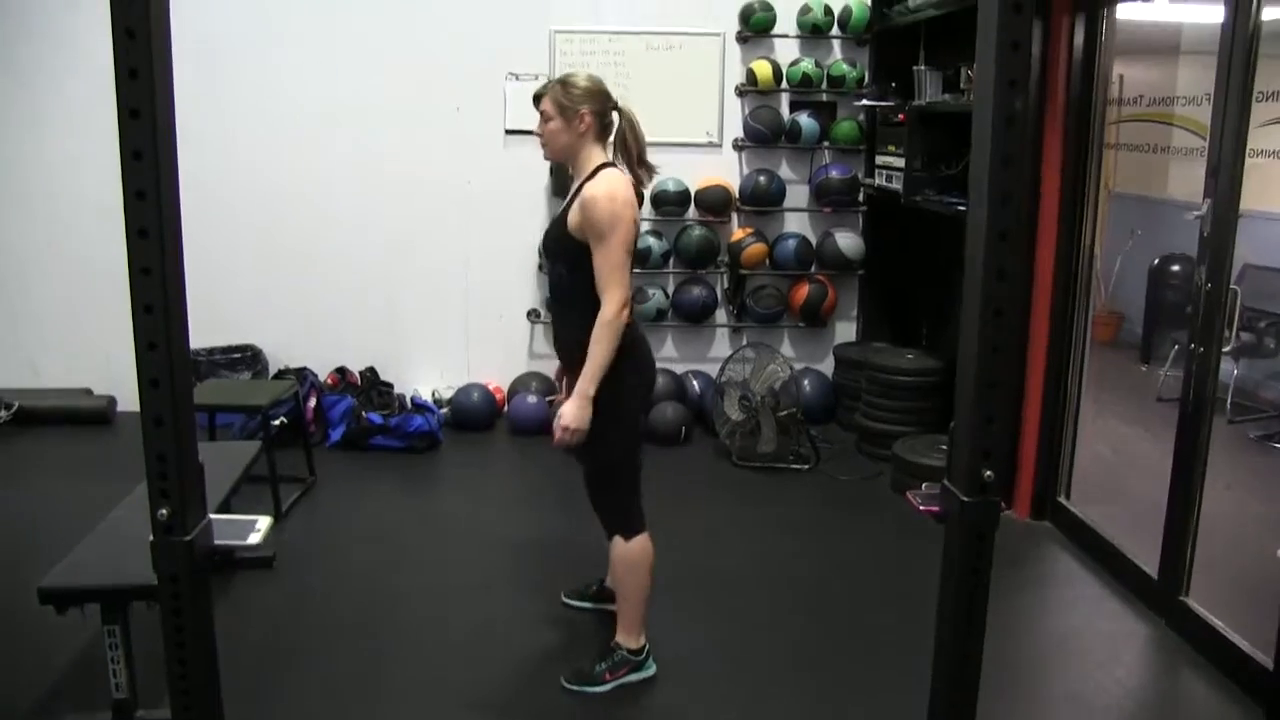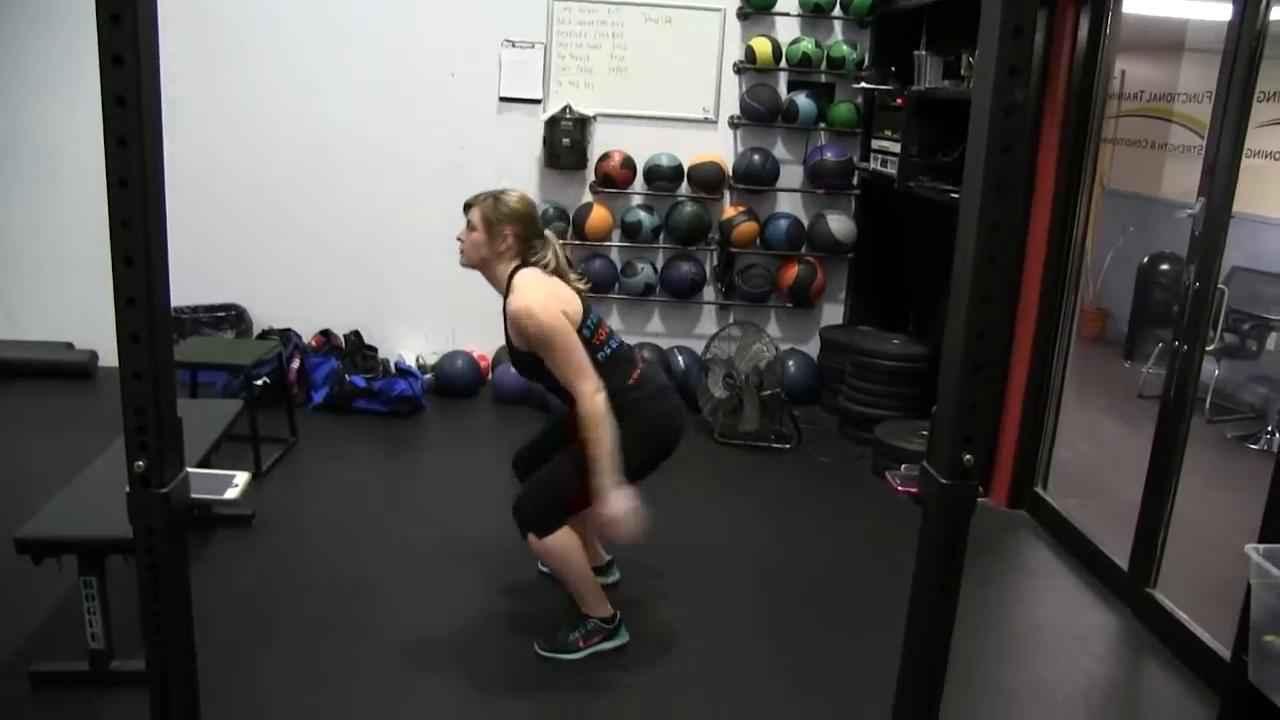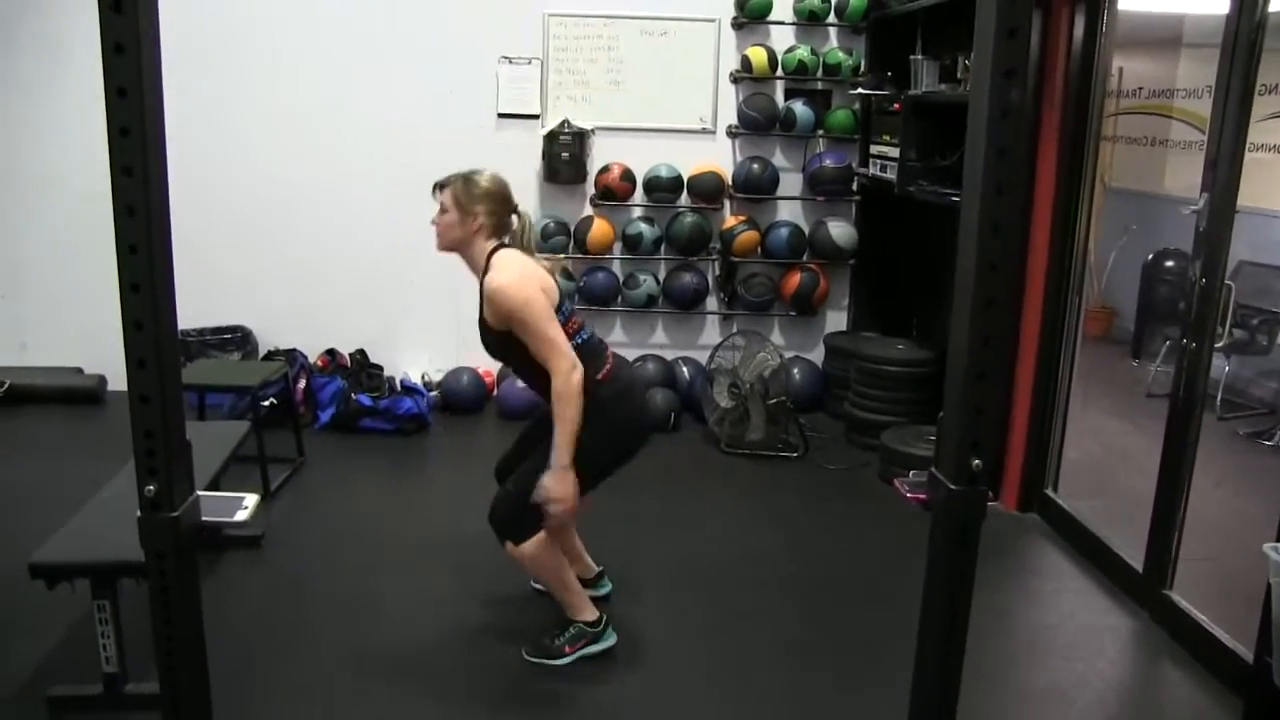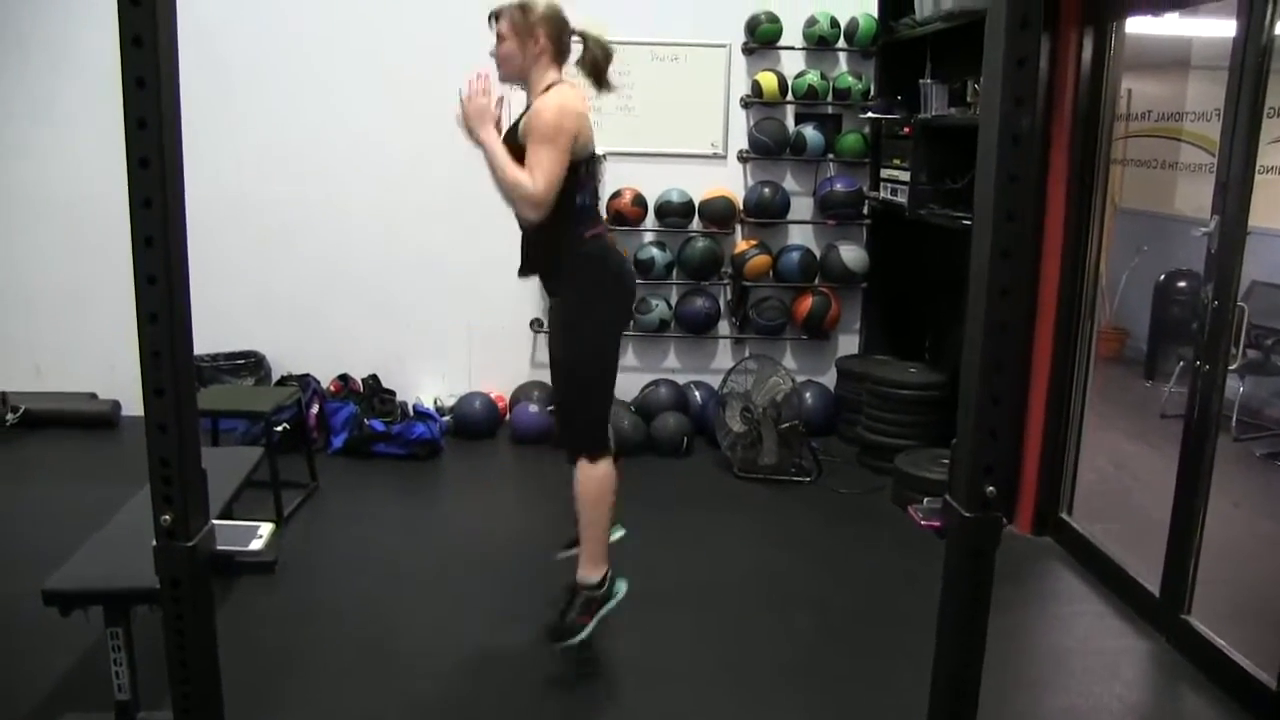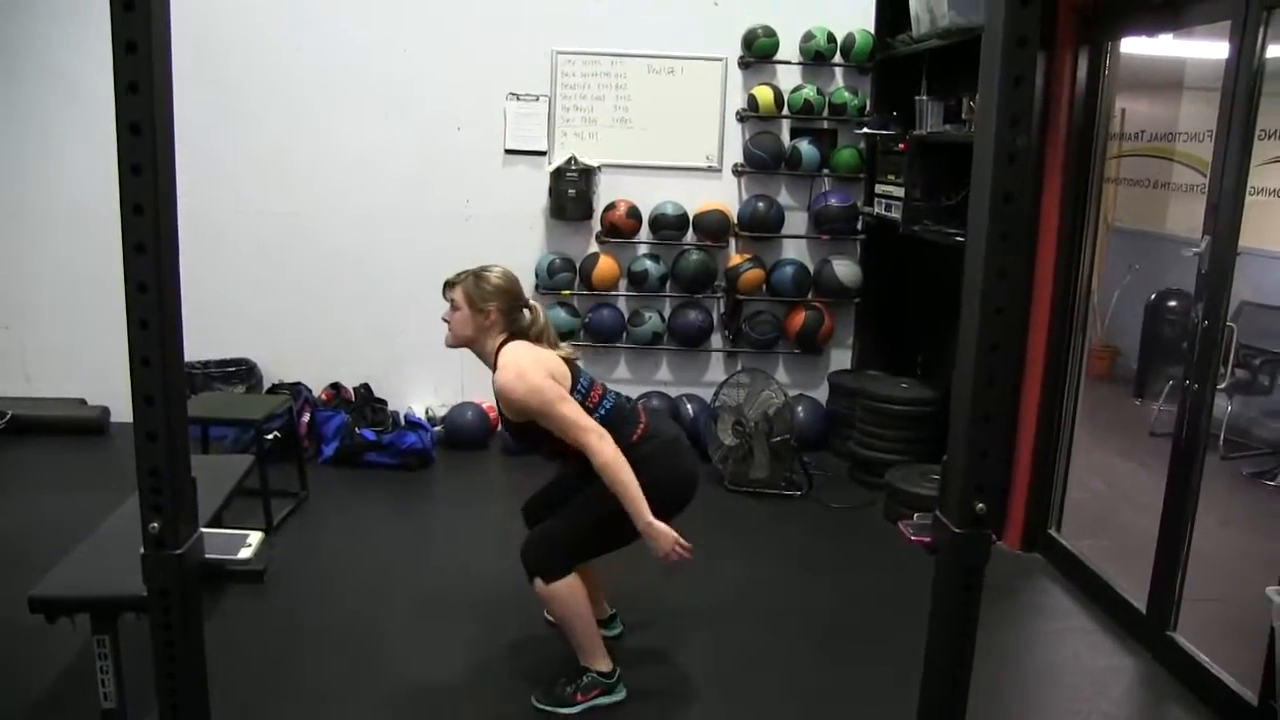
dt=1s
person 1, frame 1
left shoulder: (606, 192)
right shoulder: (591, 184)
left elbow: (615, 305)
left wrist: (582, 396)
right wrist: (573, 372)
left hip: (610, 370)
right hip: (592, 362)
left knee: (619, 504)
right knee: (603, 490)
left ankle: (631, 651)
right ankle: (618, 586)
person 1, frame 2
left shoulder: (528, 303)
right shoulder: (529, 282)
left elbow: (589, 394)
left wrist: (613, 488)
left hip: (643, 419)
right hip: (635, 403)
left knee: (536, 508)
right knee: (531, 466)
left ankle: (602, 623)
right ankle: (594, 563)
person 1, frame 3
left shoulder: (503, 281)
right shoulder: (501, 265)
left elbow: (566, 369)
left wrist: (562, 467)
left hip: (612, 409)
right hip: (599, 396)
left knee: (511, 513)
right knee: (513, 477)
left ankle: (589, 625)
right ankle: (586, 574)
person 1, frame 4
left shoulder: (555, 105)
right shoulder: (549, 101)
left elbow: (534, 204)
right elbow: (534, 196)
left wrist: (486, 138)
right wrist: (492, 137)
left hip: (586, 281)
right hip: (581, 276)
left knee: (581, 428)
right knee: (586, 414)
left ankle: (594, 580)
right ankle: (598, 521)
person 1, frame 5
left shoulder: (512, 375)
right shoulder: (516, 354)
left elbow: (597, 442)
left wrist: (648, 524)
left hip: (659, 468)
right hip: (645, 445)
left knee: (544, 553)
right knee: (541, 516)
left ankle: (599, 677)
right ankle: (599, 614)
